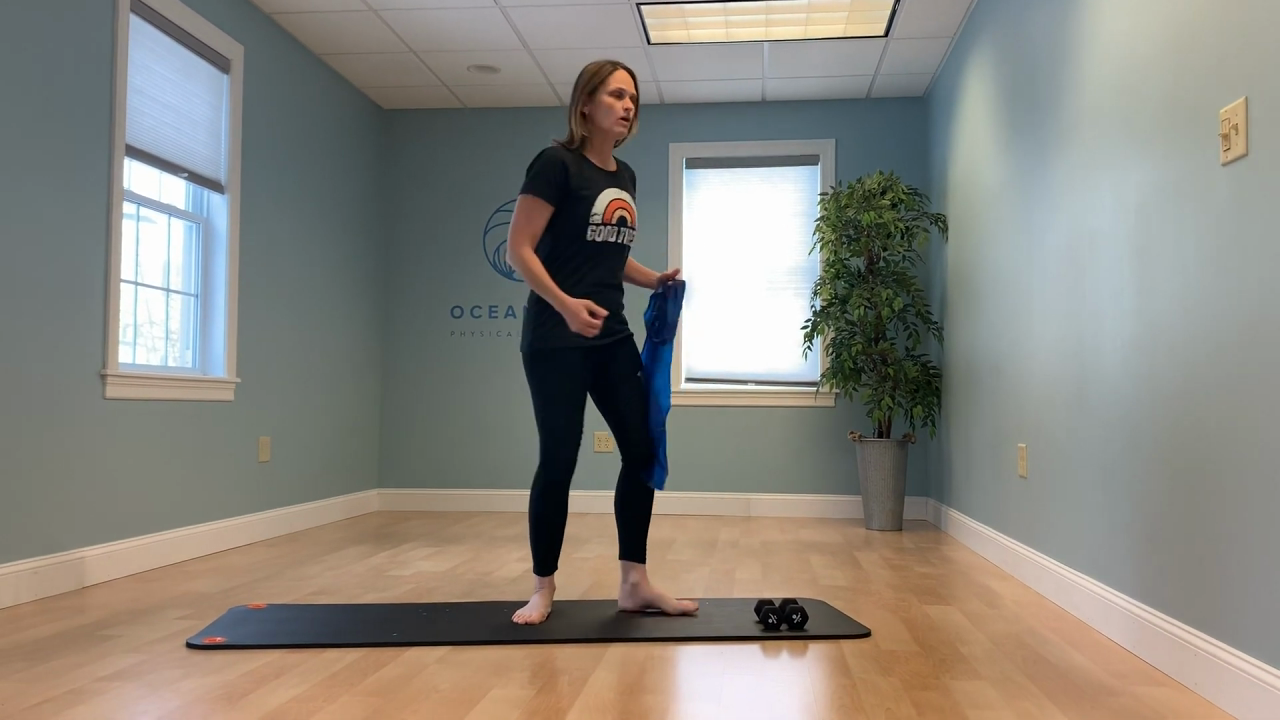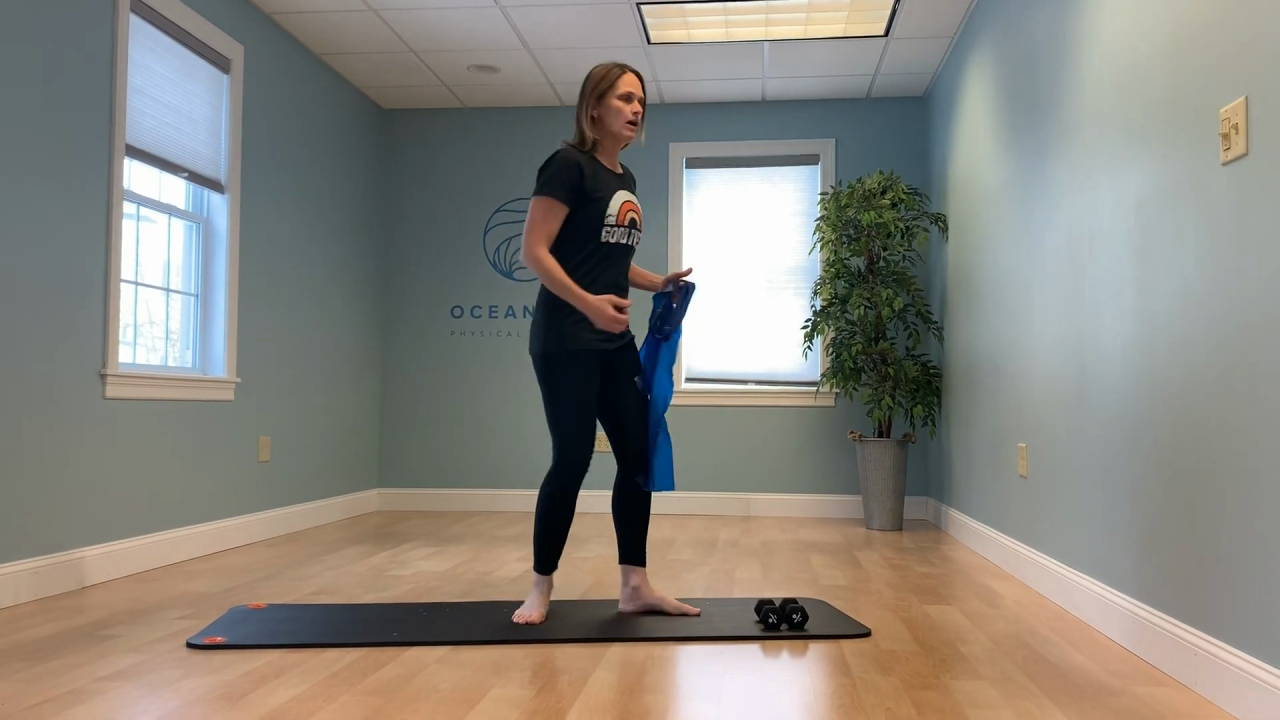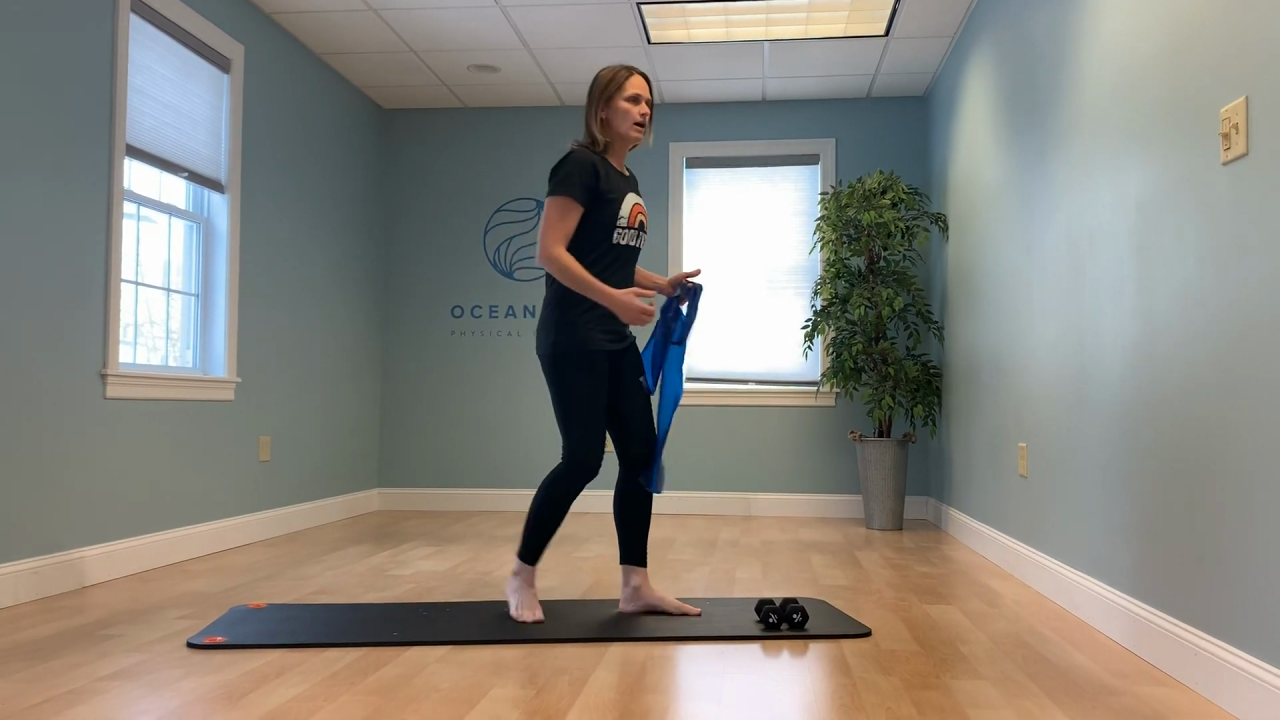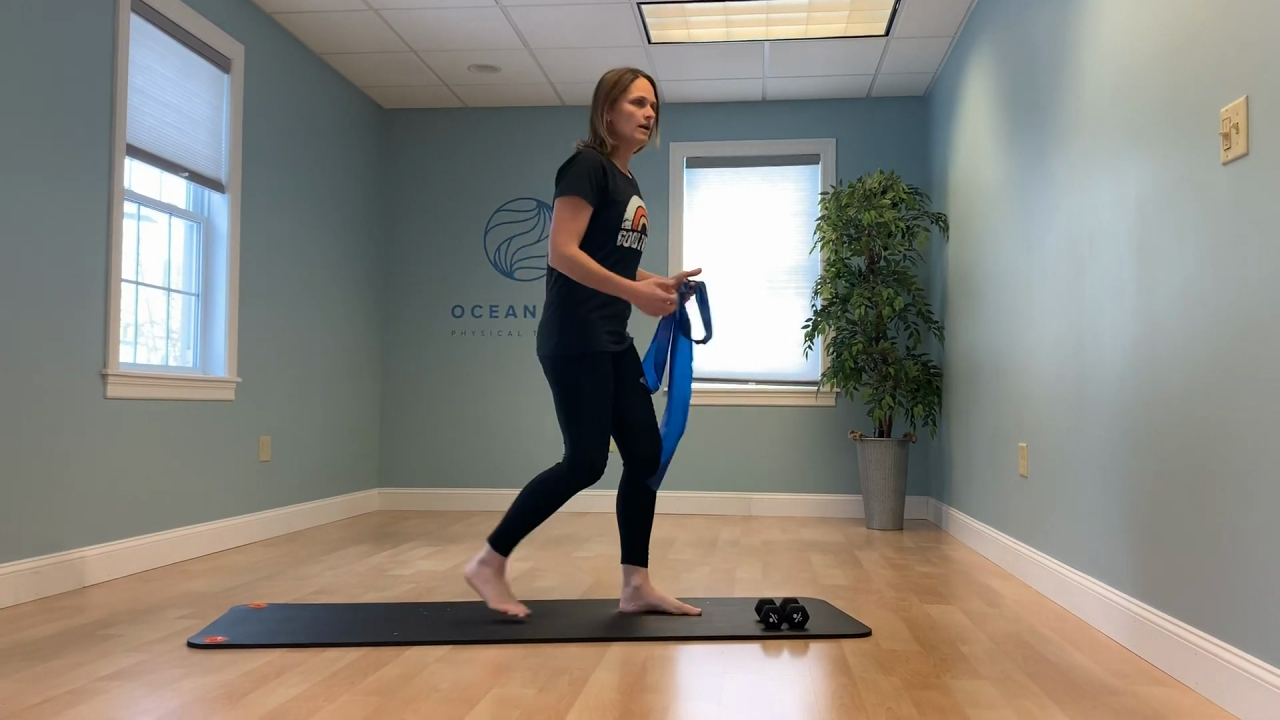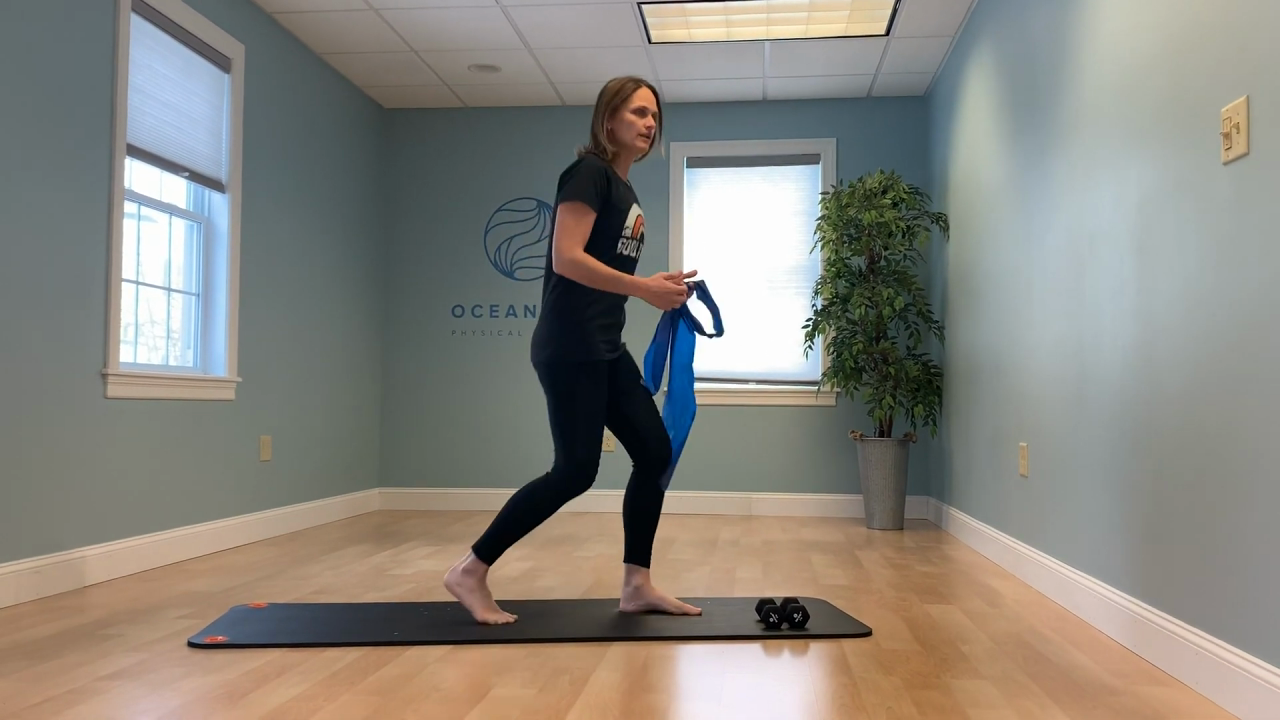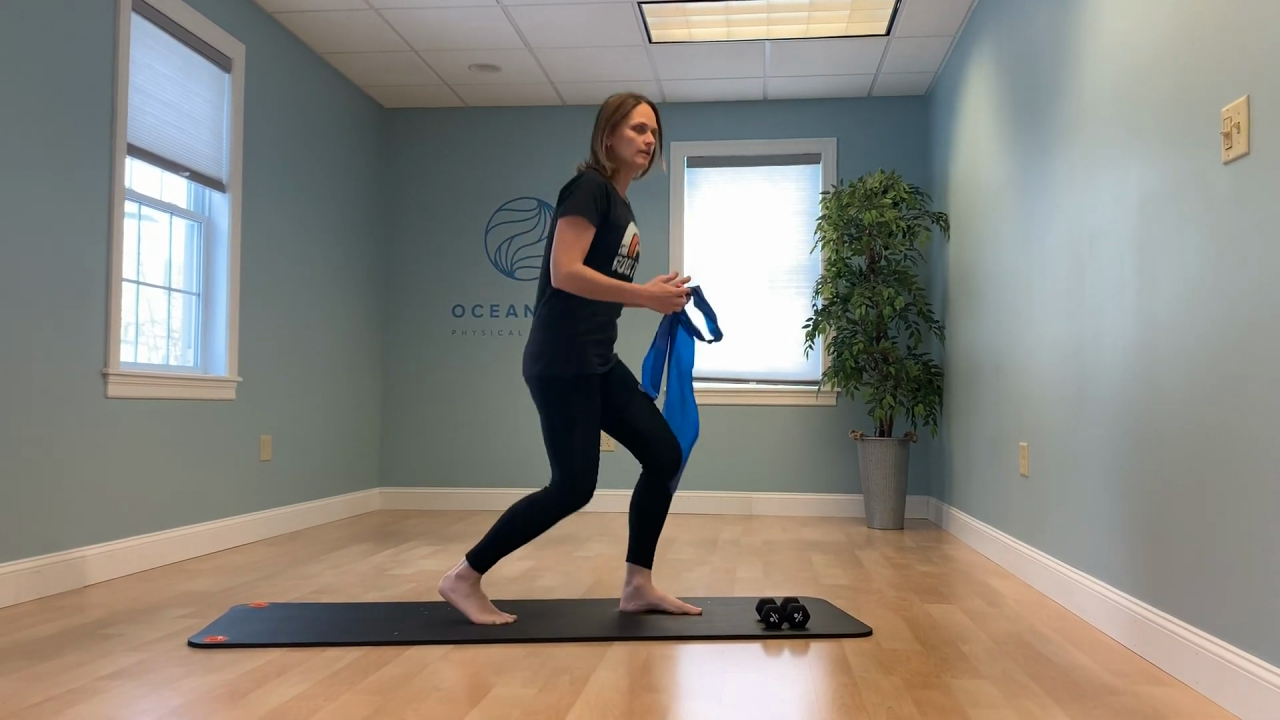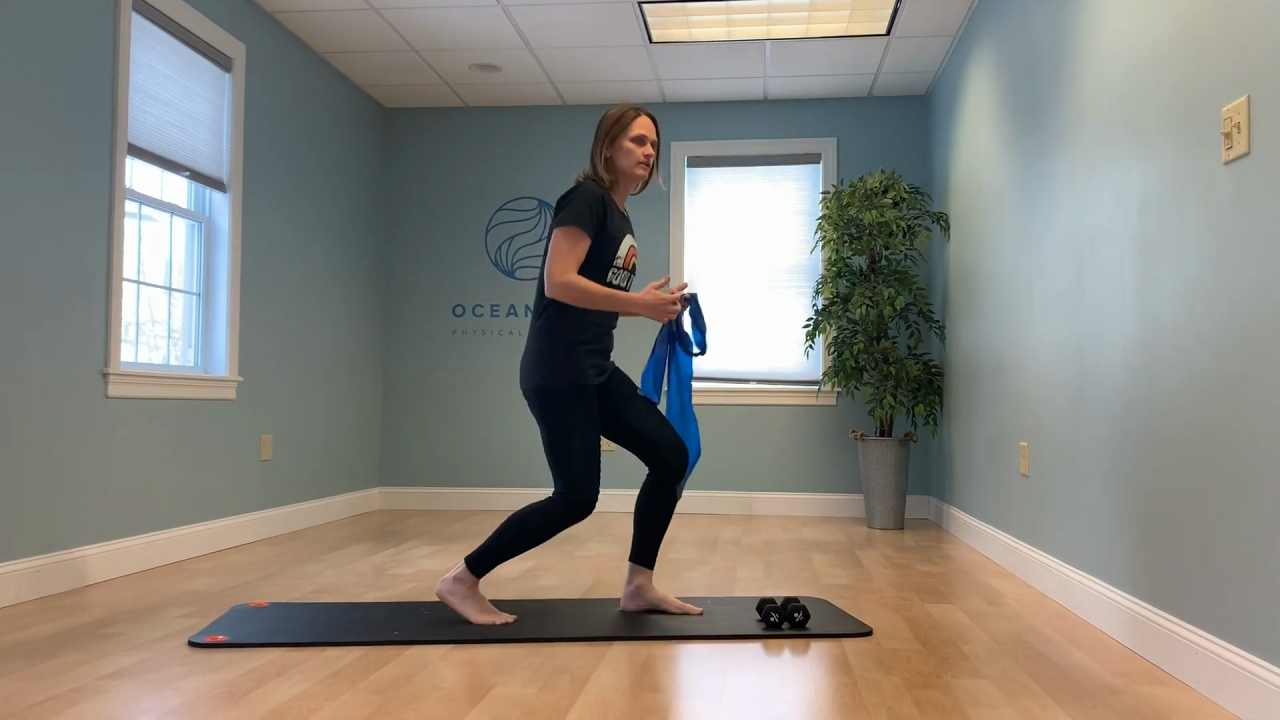
dt=0.1s
person 1, frame 1
left shoulder: (624, 175)
right shoulder: (555, 163)
right elbow: (519, 249)
left wrist: (655, 279)
right wrist: (563, 304)
left hip: (611, 337)
right hip: (555, 338)
left knee: (642, 450)
right knee: (559, 457)
left ankle: (635, 583)
right ankle: (543, 589)
person 1, frame 2
left shoulder: (625, 177)
right shoulder: (567, 164)
right elbow: (534, 251)
left wrist: (659, 283)
right wrist: (586, 302)
left hip: (614, 341)
right hip: (566, 338)
left knee: (639, 455)
right knee: (572, 459)
left ankle: (635, 586)
right ankle: (541, 587)
person 1, frame 3
left shoulder: (626, 176)
right shoulder: (579, 165)
right elbow: (551, 252)
left wrist: (664, 284)
right wrist: (611, 297)
left hip: (614, 341)
right hip: (571, 338)
left knee: (639, 456)
right knee: (583, 460)
left ankle: (636, 586)
right ankle: (522, 575)
person 1, frame 4
left shoulder: (626, 180)
right shoulder: (587, 166)
right elbow: (563, 252)
left wrist: (659, 283)
right wrist: (634, 293)
left hip: (610, 339)
right hip: (574, 339)
left knee: (646, 453)
right knee: (585, 461)
left ankle: (636, 585)
right ankle: (489, 562)
person 1, frame 5
left shoulder: (624, 187)
right shoulder: (590, 172)
right elbow: (567, 259)
left wrist: (658, 290)
right wrist: (644, 289)
left hip: (603, 347)
right hip: (570, 346)
left knee: (654, 451)
right knee: (575, 470)
left ankle: (636, 584)
right ankle: (471, 571)
person 1, frame 6
left shoulder: (619, 202)
right shoulder: (589, 187)
right elbow: (565, 273)
left wrist: (657, 296)
right wrist: (644, 295)
left hip: (597, 361)
right hip: (562, 361)
left knee: (665, 453)
right knee: (573, 487)
left ankle: (637, 584)
right ankle: (464, 577)
person 1, frame 7
left shoulder: (620, 216)
right shoulder: (586, 198)
right elbow: (557, 282)
left wrist: (655, 303)
right wrist: (637, 303)
left hip: (596, 371)
right hip: (558, 370)
left knee: (671, 457)
right knee: (576, 498)
left ankle: (639, 585)
right ankle: (462, 580)
